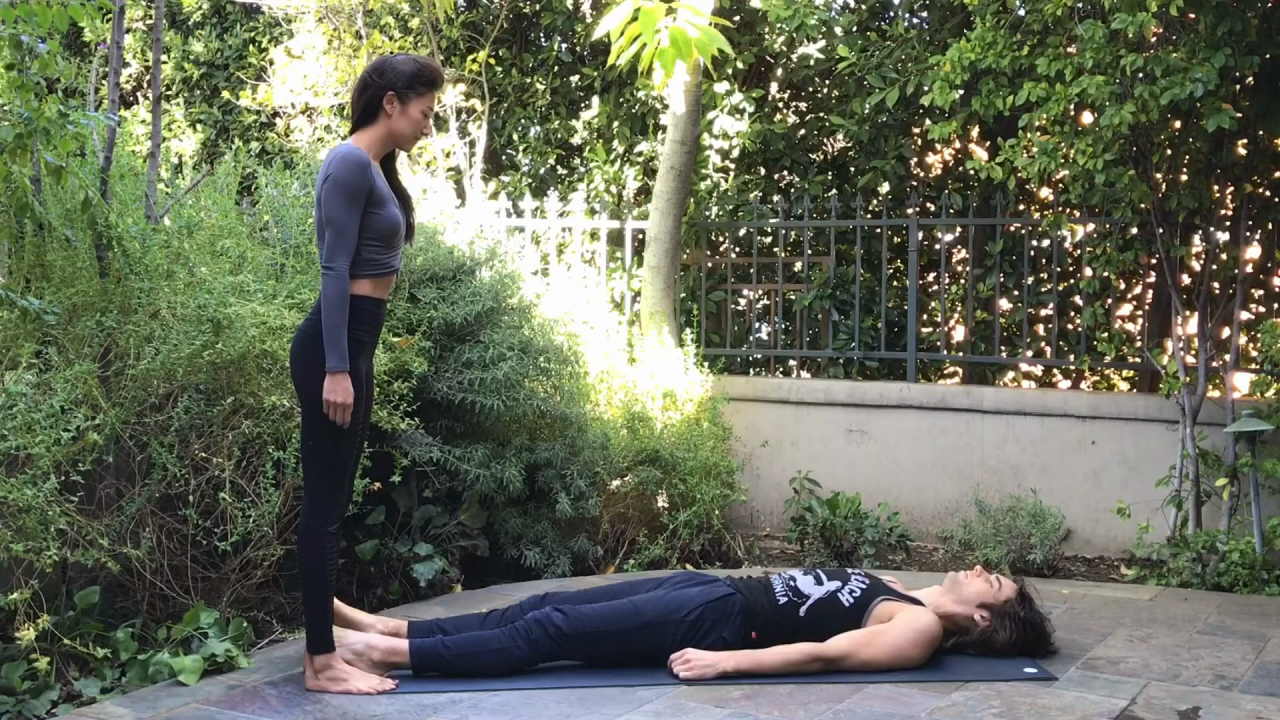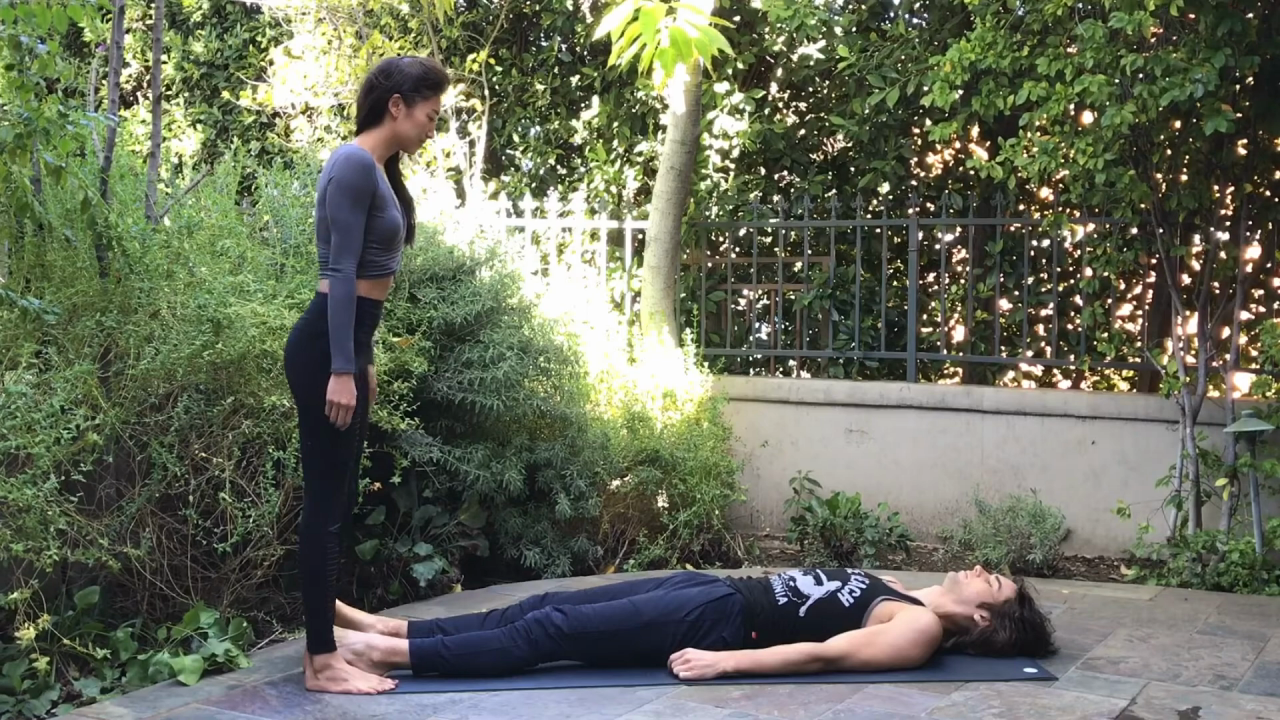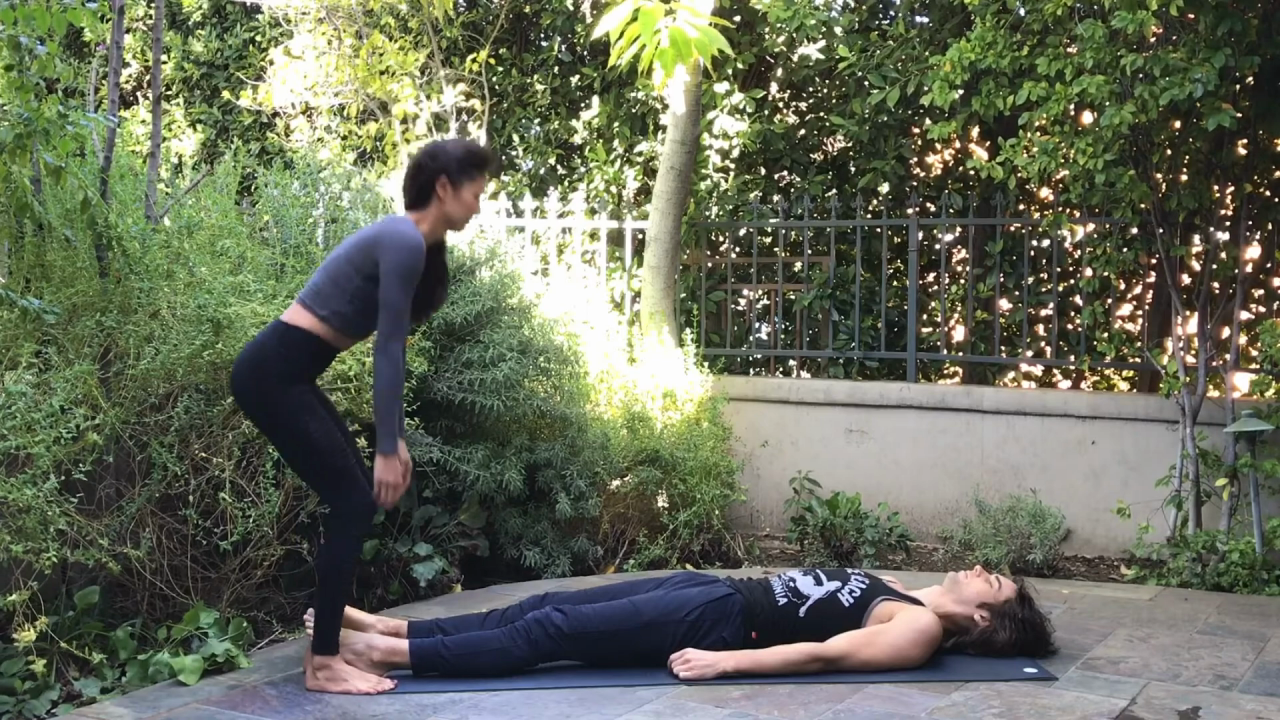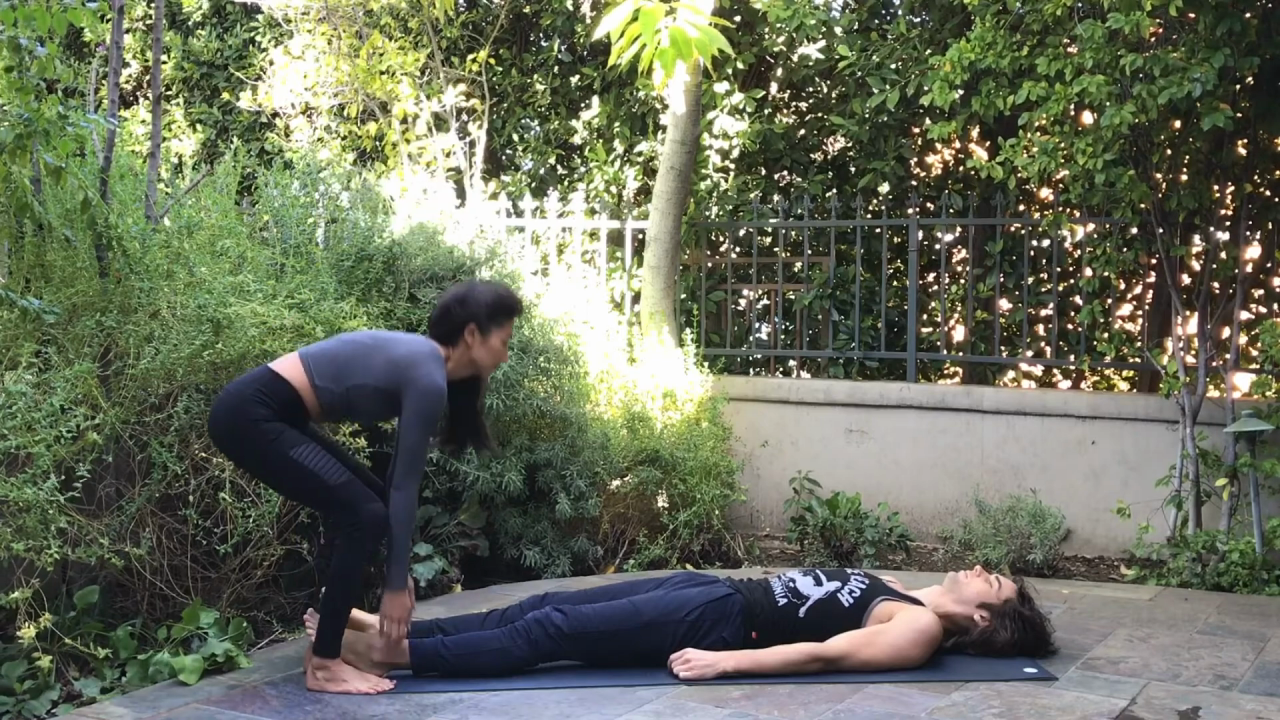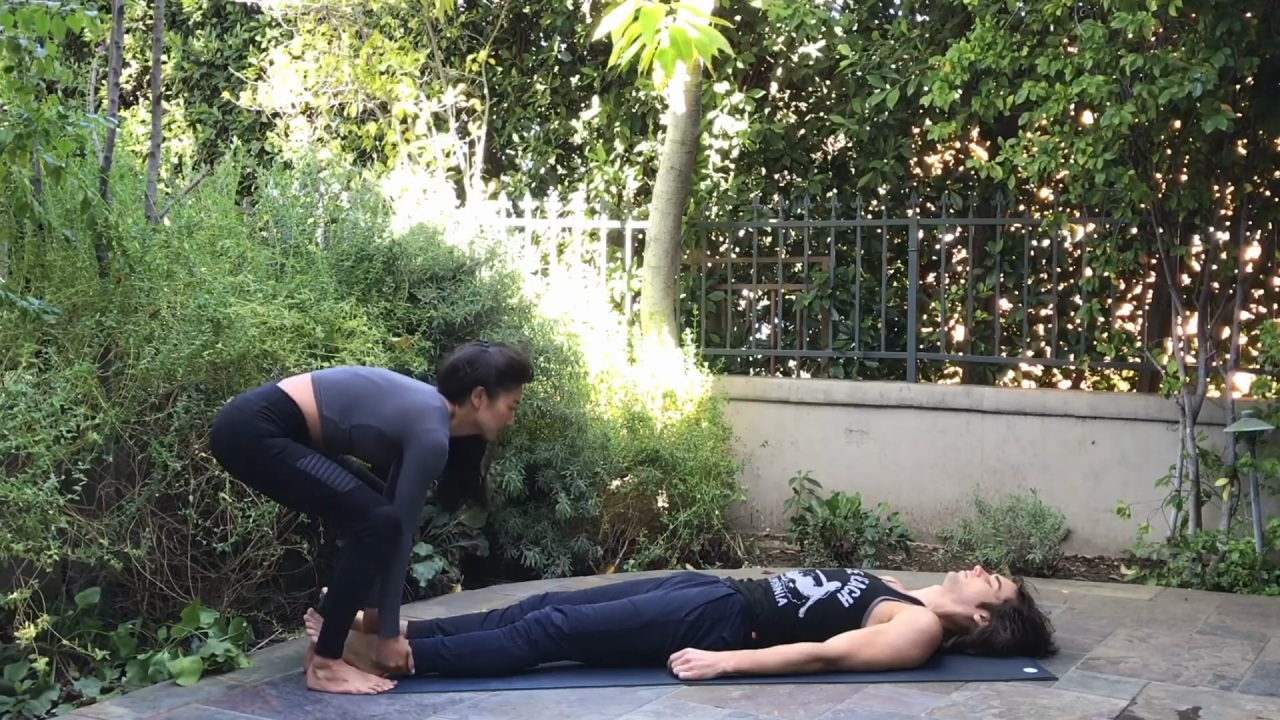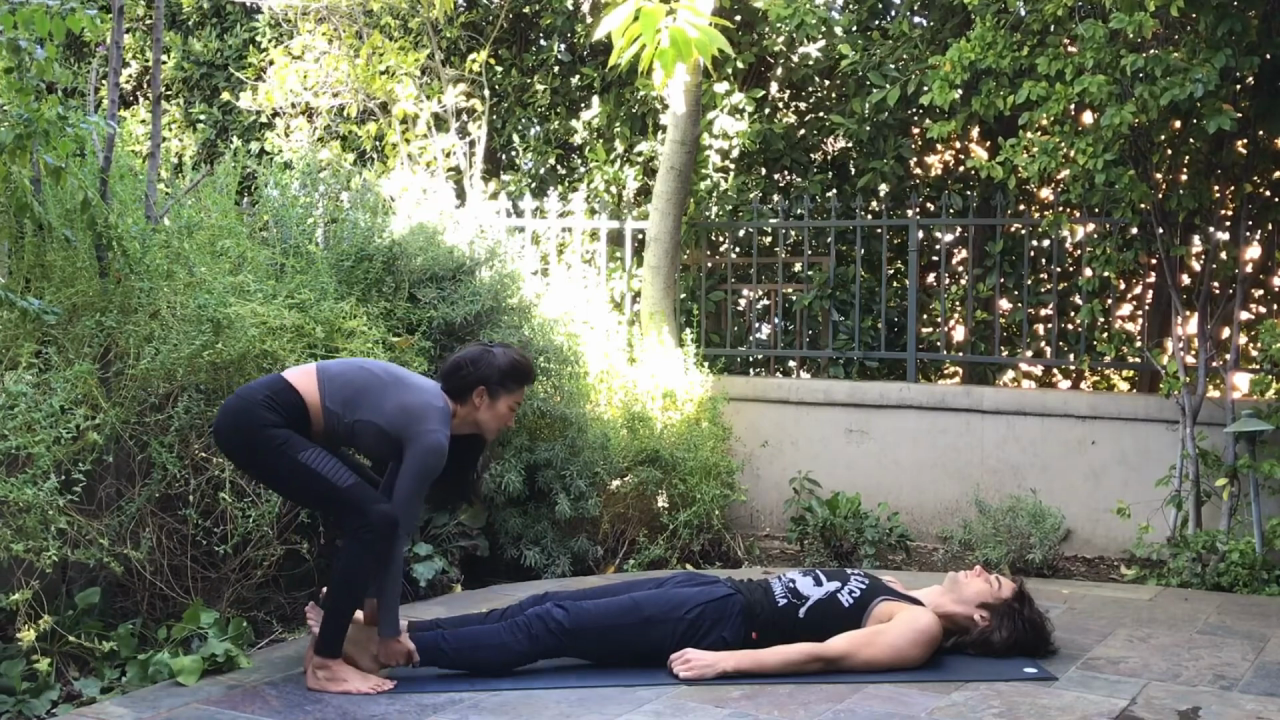
dt=0.3s
person 1, frame 1
left shoulder: (920, 629)
right shoulder: (903, 594)
left elbow: (826, 654)
left wrist: (724, 661)
left hip: (727, 617)
right hip: (722, 589)
left knee: (553, 630)
right knee: (552, 603)
left ankle: (390, 653)
right ankle: (390, 626)
person 1, frame 2
left shoulder: (920, 628)
right shoulder: (900, 592)
left elbow: (825, 654)
left wrist: (724, 663)
left hip: (725, 621)
right hip: (723, 589)
left knee: (554, 630)
right knee: (551, 605)
left ankle: (389, 653)
right ankle: (391, 627)
person 1, frame 3
left shoulder: (921, 629)
right shoulder: (901, 591)
left elbow: (825, 655)
left wrist: (724, 661)
left hip: (725, 620)
right hip: (720, 589)
left knee: (552, 630)
right knee: (550, 603)
left ankle: (385, 653)
right ankle: (387, 626)
person 1, frame 4
left shoulder: (920, 629)
right shoulder: (900, 594)
left elbow: (825, 654)
left wrist: (725, 661)
left hip: (725, 618)
right hip: (723, 593)
left knee: (552, 629)
right knee: (552, 603)
left ankle: (388, 653)
right ankle: (391, 625)
person 1, frame 5
left shoulder: (920, 631)
right shoulder: (901, 592)
left elbow: (826, 654)
left wrist: (725, 661)
left hip: (722, 623)
right hip: (718, 591)
left knee: (551, 633)
right knee: (548, 605)
right ankle: (395, 629)
person 1, frame 6
left shoulder: (921, 630)
right shoulder: (901, 592)
left elbow: (825, 653)
left wrist: (725, 660)
left hip: (724, 622)
right hip: (717, 590)
left knee: (550, 626)
right knee: (549, 602)
right ankle: (397, 626)
person 2, frame 1
left shoulder: (373, 165)
right shoulder: (350, 164)
right elbow: (335, 271)
right wrist: (335, 370)
left hip: (353, 343)
right hip: (337, 345)
left knee: (333, 500)
right knee: (325, 502)
left ankle: (324, 642)
right ankle: (321, 662)
person 2, frame 2
left shoulder: (377, 167)
right shoulder: (354, 163)
right elbow: (341, 271)
left wrist: (363, 361)
right wrist: (341, 368)
left hip: (345, 344)
right hip: (328, 345)
left knee: (339, 498)
right knee: (327, 501)
left ankle: (327, 642)
right ankle: (321, 662)
person 2, frame 3
left shoulder: (406, 238)
right shoulder: (407, 242)
left elbow: (390, 351)
right elbow: (387, 353)
left wrist: (394, 440)
right wrist: (389, 450)
left hip: (286, 372)
right hip: (272, 374)
left knee: (358, 496)
right knee: (354, 500)
left ankle: (328, 643)
right ankle: (323, 663)
person 2, frame 4
left shoulder: (423, 361)
right shoulder: (428, 378)
left elbow: (398, 480)
right elbow: (405, 483)
left wrist: (398, 570)
right wrist: (396, 584)
left hip: (268, 411)
right hip: (249, 416)
left knee: (371, 505)
right knee: (364, 517)
left ankle: (328, 638)
right ankle: (324, 664)
person 2, frame 5
left shoulder: (427, 411)
right shoulder: (431, 433)
left elbow: (395, 510)
right elbow: (401, 531)
left wrist: (375, 607)
right wrist: (389, 633)
left hip: (264, 426)
right hip: (252, 432)
left knee: (377, 515)
right knee: (375, 521)
left ankle: (325, 642)
right ankle: (325, 664)
person 2, frame 6
left shoulder: (428, 409)
right shoulder: (432, 434)
left elbow: (388, 501)
right elbow: (400, 531)
left wrist: (373, 597)
right wrist: (389, 632)
left hip: (267, 418)
right hip: (255, 422)
left knee: (371, 513)
right knee: (373, 519)
left ankle: (326, 641)
right ankle: (325, 663)
